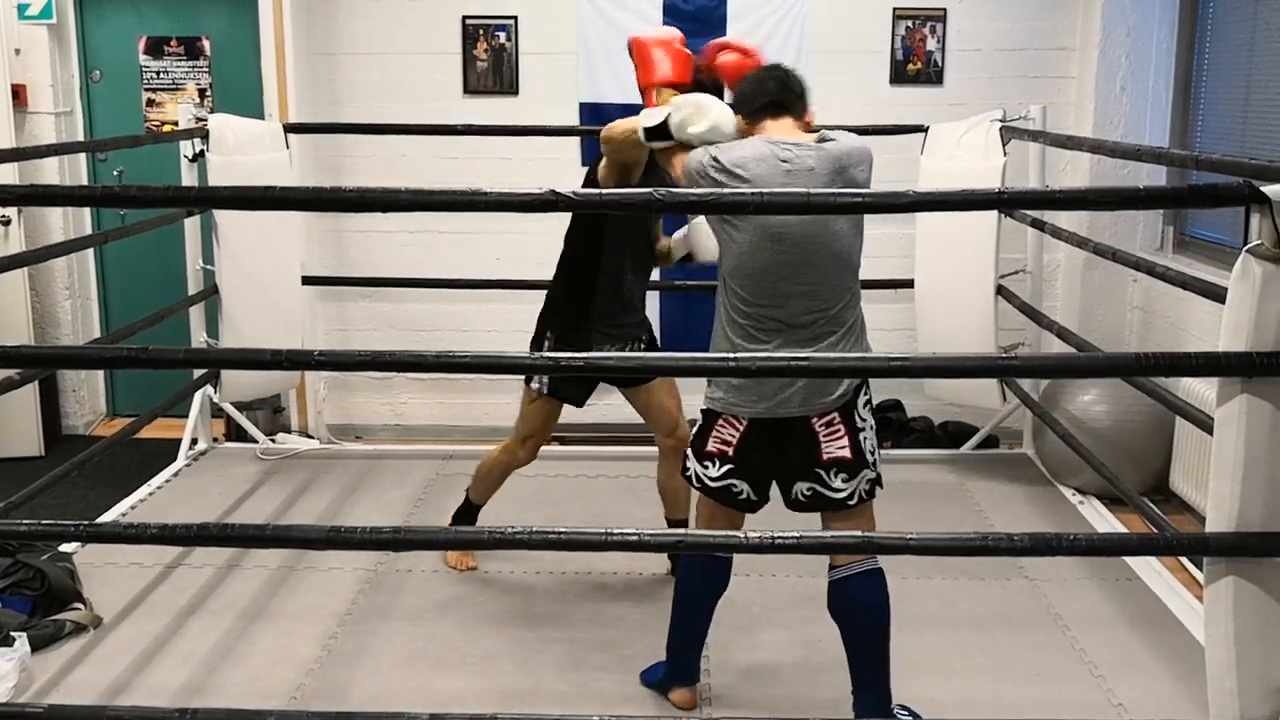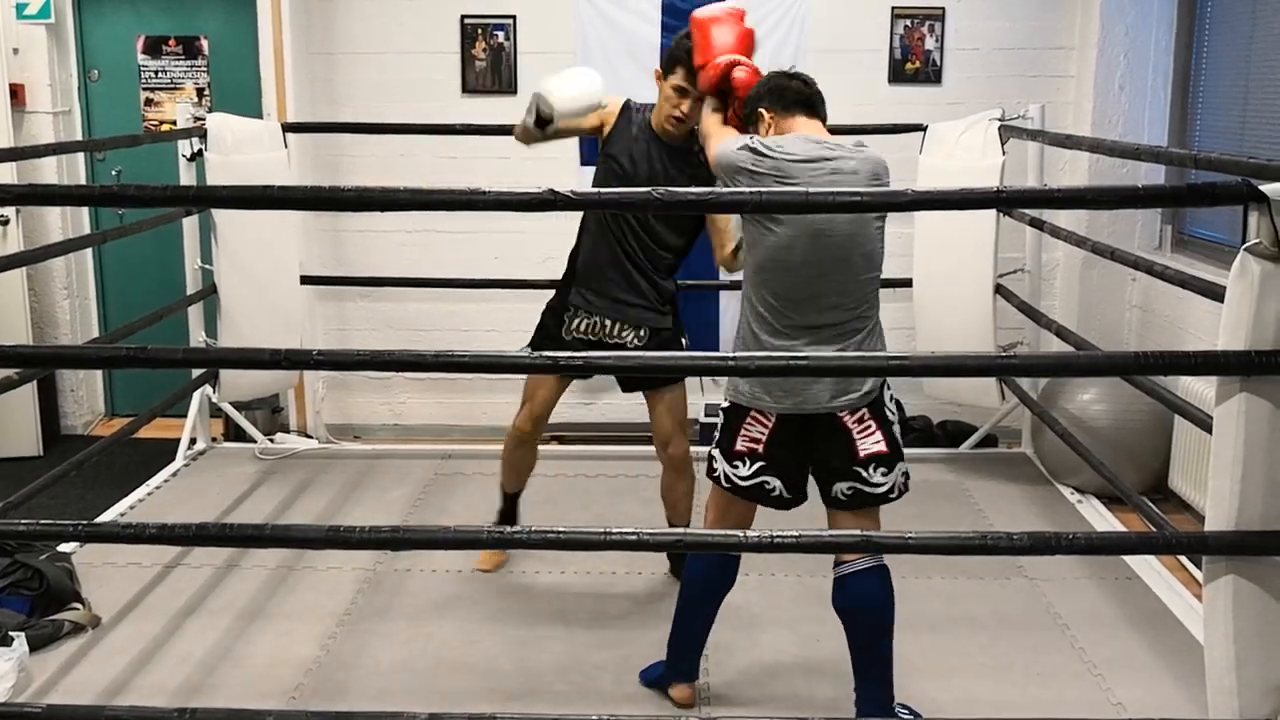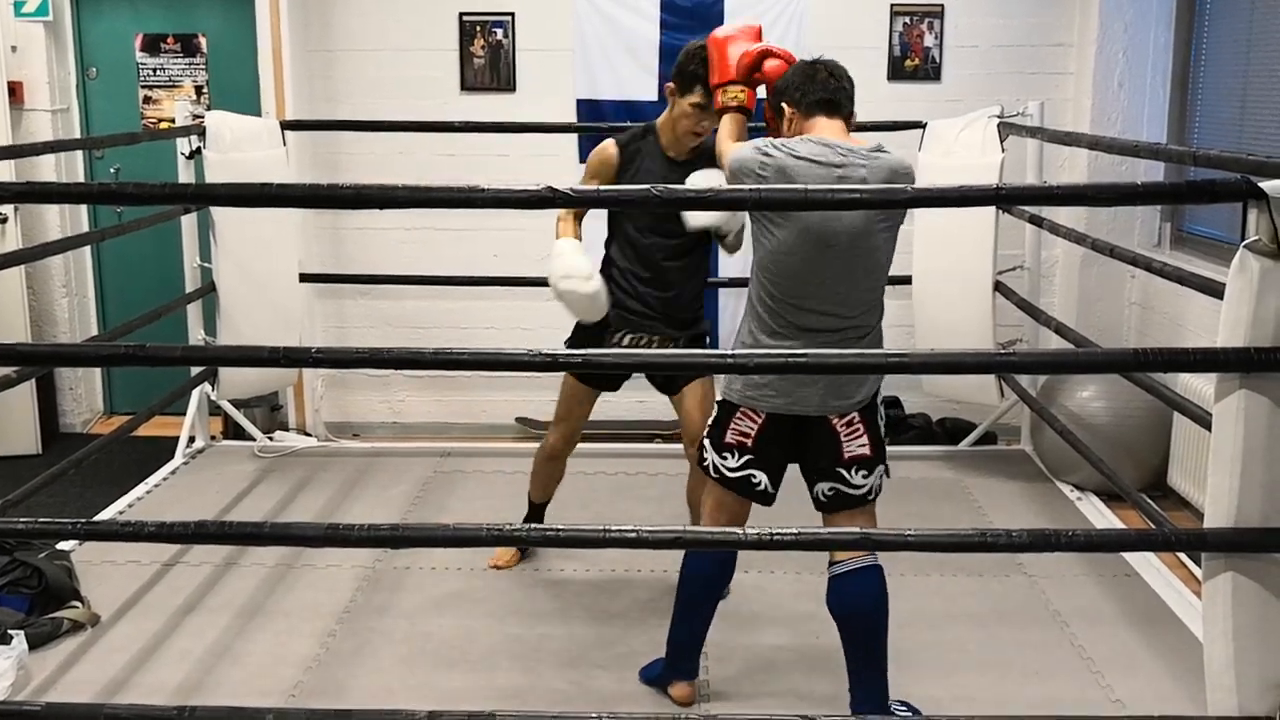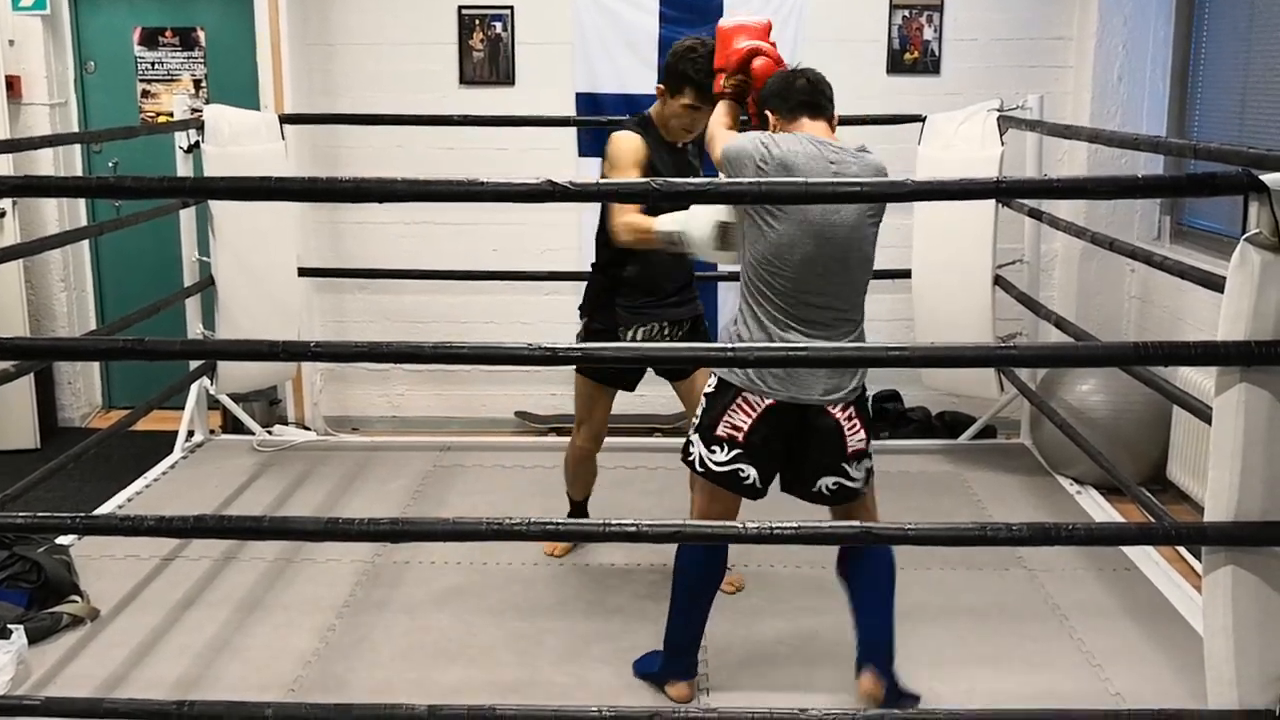
dt=0.3s
person 1, frame 1
left shoulder: (724, 167)
right shoulder: (853, 156)
left elbow: (675, 160)
right wrist: (761, 82)
left hip: (745, 395)
right hip: (832, 392)
left knee: (713, 532)
right knee: (852, 546)
person 1, frame 2
left shoulder: (752, 161)
right shoulder: (873, 170)
left elbow: (712, 135)
left wrist: (712, 85)
right wrist: (752, 90)
left hip: (764, 394)
right hip: (853, 396)
left knee: (721, 529)
right knee: (859, 545)
person 1, frame 3
left shoulder: (767, 165)
right shoulder: (895, 174)
left elbow: (727, 147)
left wrist: (732, 97)
right wrist: (787, 81)
left hip: (760, 389)
right hip: (848, 393)
left knee: (718, 525)
right knee: (853, 545)
person 1, frame 4
left shoulder: (763, 156)
right shoulder: (874, 173)
left elbow: (716, 137)
left wrist: (730, 90)
right wrist: (772, 78)
left hip: (751, 378)
right hip: (835, 384)
left knee: (709, 518)
right knee: (858, 520)
left ankle: (677, 670)
right ankle: (875, 671)
person 2, frame 1
left shoulder: (661, 164)
right shoulder: (627, 152)
right elbow: (613, 135)
left wrist: (676, 247)
right wrist: (666, 125)
left hip: (627, 327)
right hip: (574, 323)
left knee: (676, 437)
right knee: (524, 447)
left ankle: (682, 553)
right ankle: (462, 521)
person 2, frame 2
left shoulder: (710, 166)
right shoulder: (619, 116)
right elbow: (527, 137)
right wrist: (543, 113)
left hip: (651, 321)
right hip: (579, 304)
left knee: (675, 450)
right knee: (525, 428)
left ankle: (683, 556)
right ankle: (506, 523)
person 2, frame 3
left shoulder: (718, 164)
right shoulder: (617, 152)
left elbow: (734, 244)
right elbow: (570, 209)
left wrist: (729, 221)
right wrist: (568, 253)
left hip: (681, 330)
right hip: (612, 320)
left knee: (704, 448)
right knee: (559, 441)
right ankle: (529, 530)
person 2, frame 4
left shoulder: (693, 146)
right shoulder: (628, 143)
right elbow: (627, 229)
left hip: (679, 310)
right hip: (615, 311)
right knee: (588, 437)
right ankle: (576, 517)
